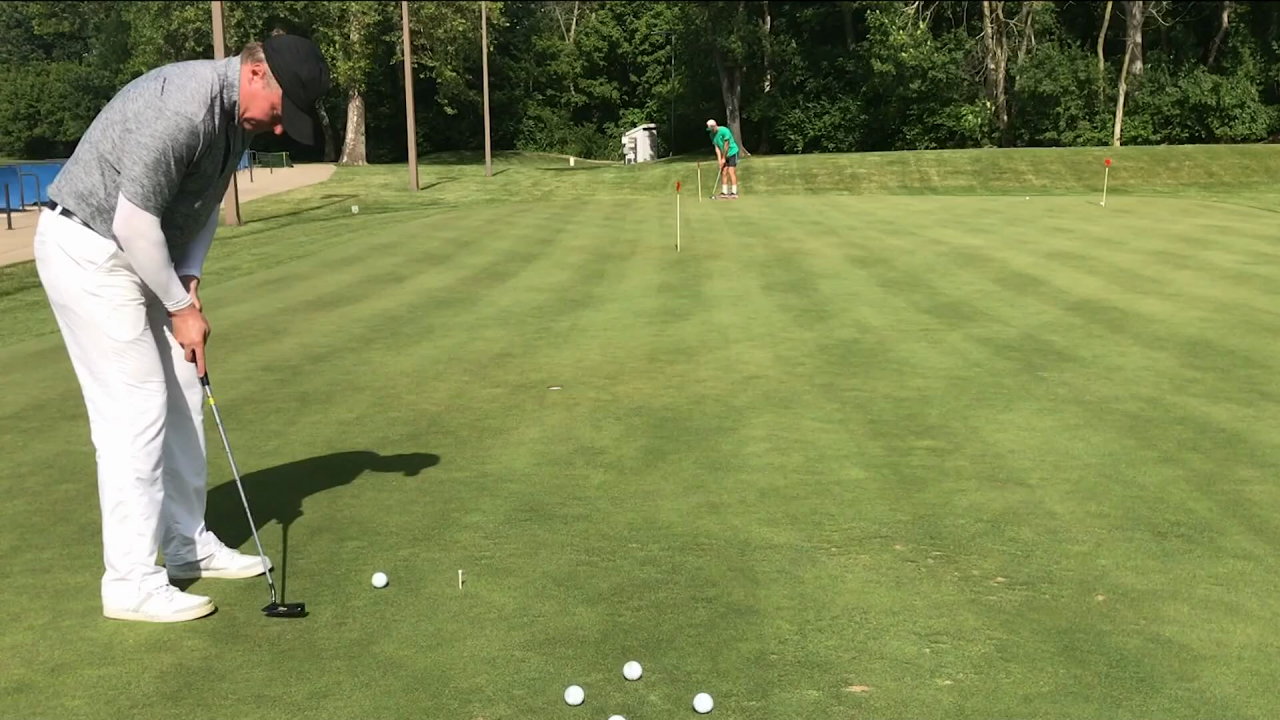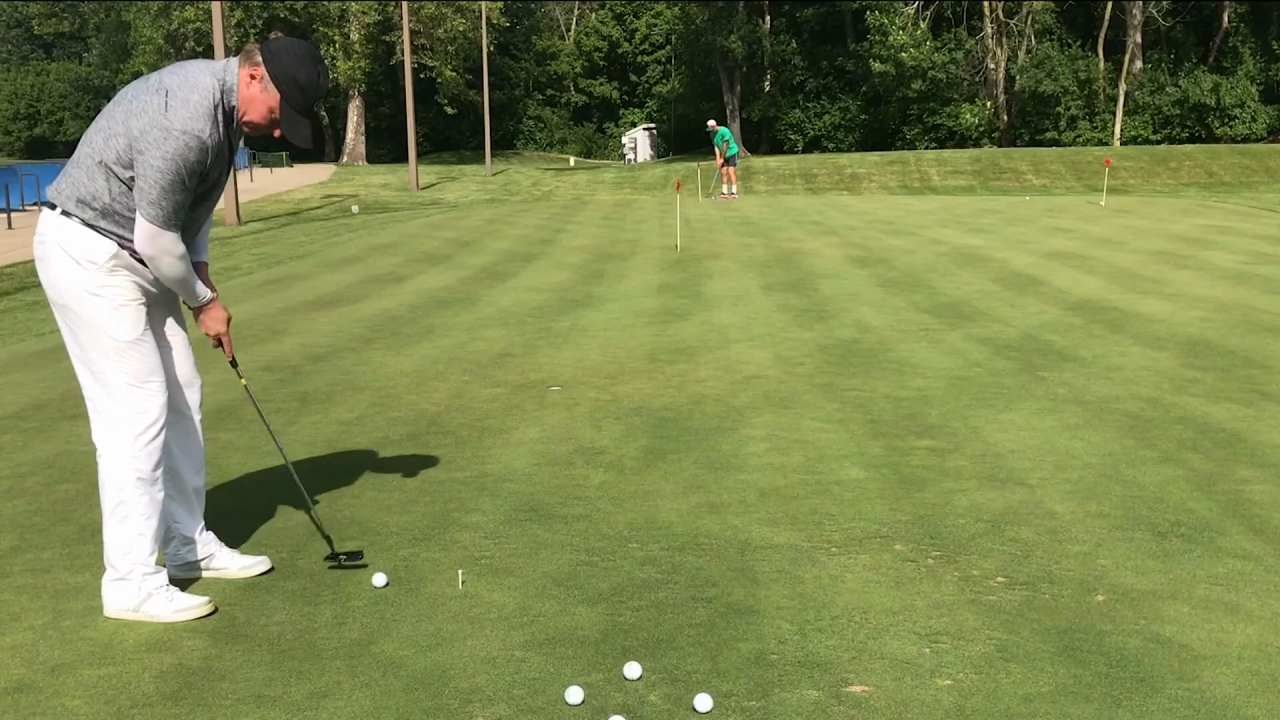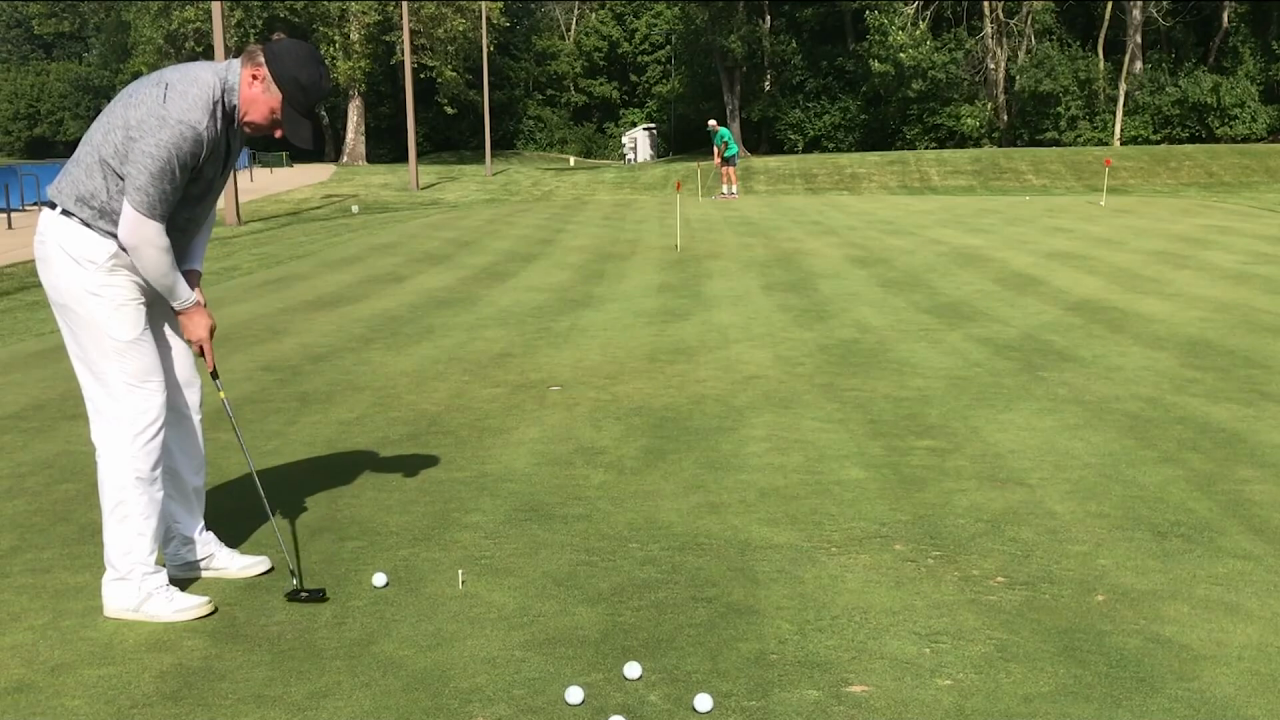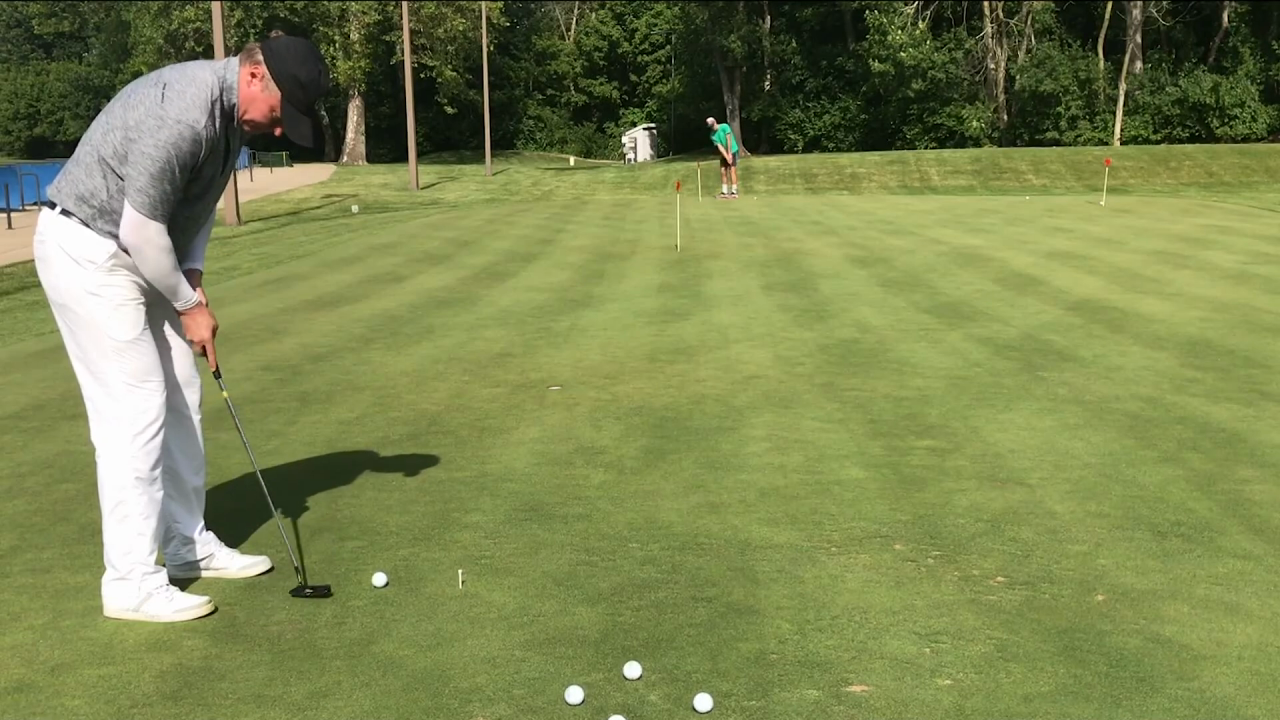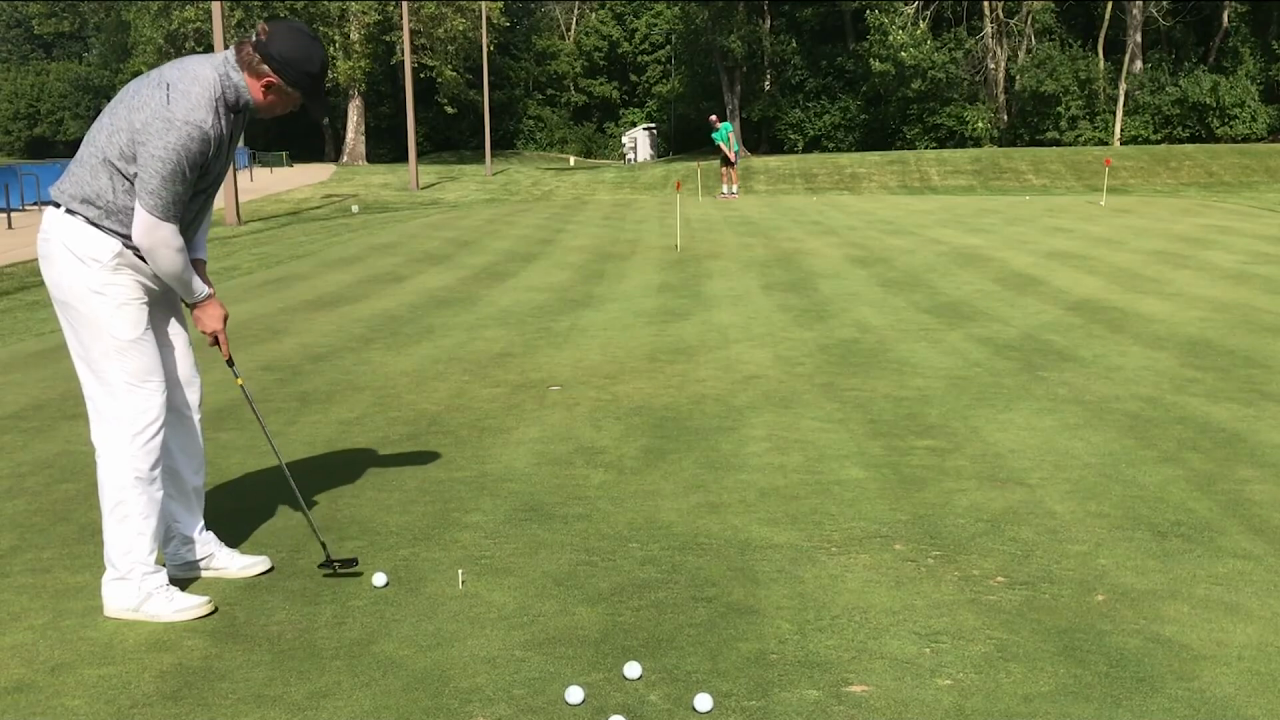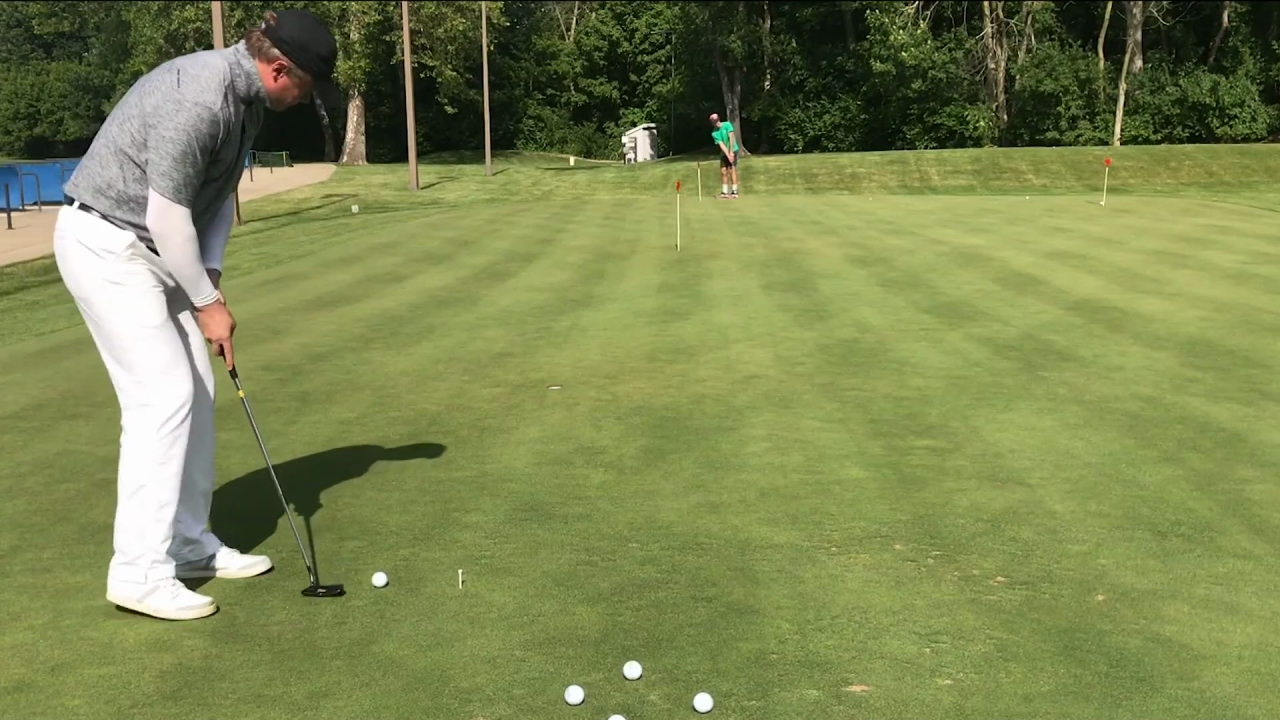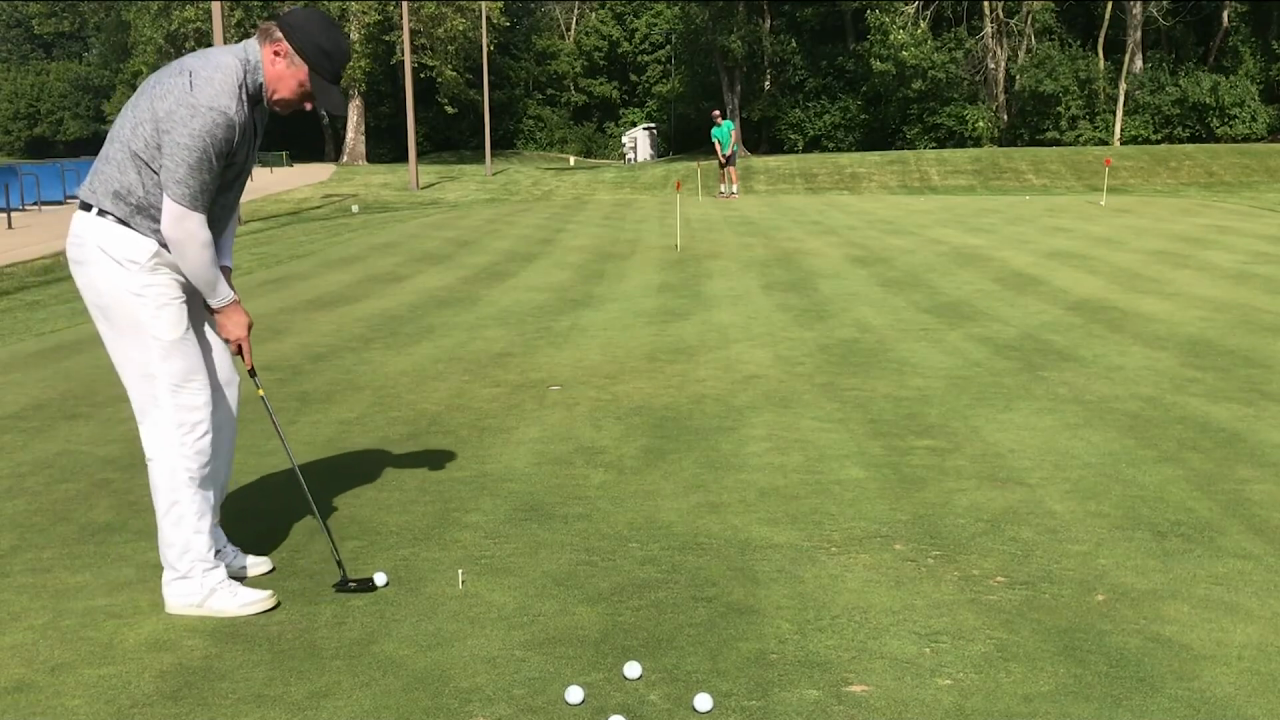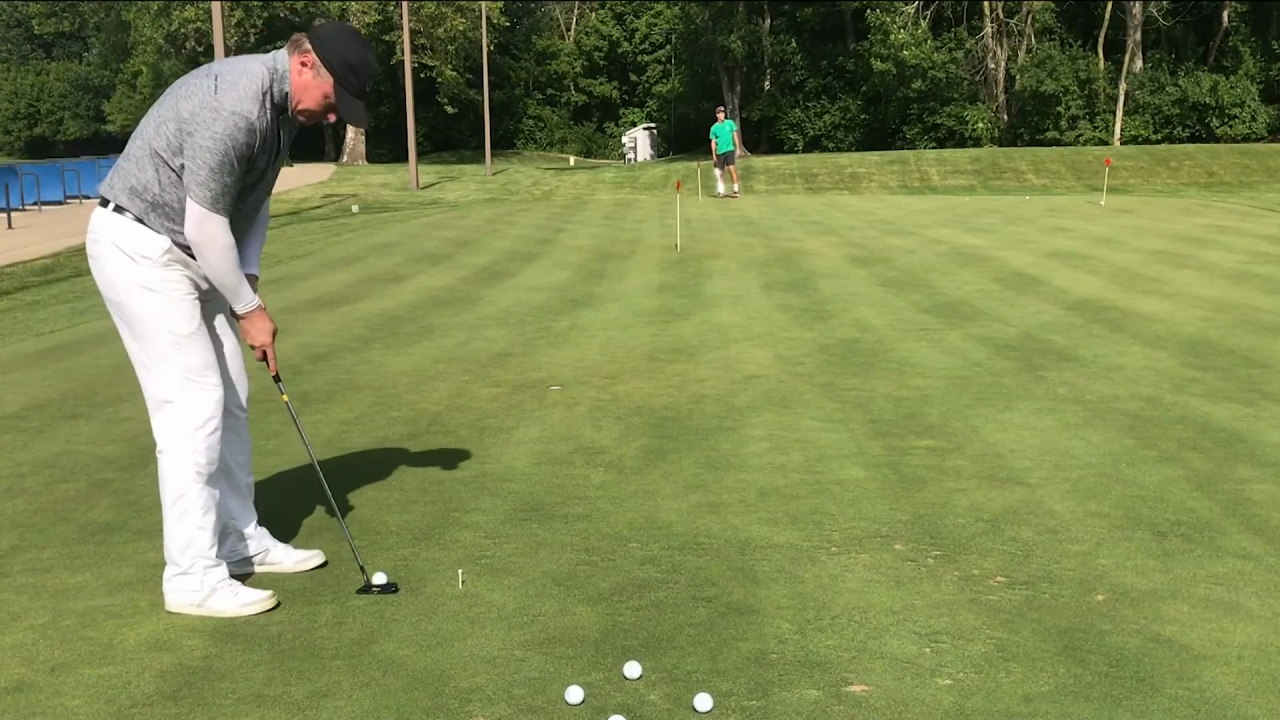
dt=0.5s
person 1, frame 1
left shoulder: (236, 112)
right shoulder: (180, 106)
left elbow: (202, 204)
right elbow: (134, 222)
left wrist: (188, 280)
right wrist: (180, 308)
left hip: (139, 254)
right hip: (88, 250)
left knee: (181, 399)
right knee: (135, 407)
left ankle: (188, 545)
right ankle: (131, 583)
person 1, frame 2
left shoulder: (227, 103)
right shoulder: (185, 118)
right elbow: (155, 236)
left wrist: (199, 266)
right wrist: (202, 302)
left hip: (133, 252)
right hip: (88, 250)
left knee: (178, 397)
right knee: (136, 407)
left ankle: (188, 545)
right ankle: (132, 583)
person 1, frame 3
left shoulder: (230, 109)
right shoulder: (183, 113)
right elbow: (137, 227)
left wrist: (190, 278)
right wrist: (184, 306)
left hip: (135, 255)
right hip: (87, 250)
left knee: (179, 398)
right knee: (135, 408)
left ankle: (188, 546)
right ankle: (131, 583)
person 1, frame 4
left shoulder: (231, 107)
right shoulder: (181, 113)
right elbow: (140, 228)
left wrist: (192, 277)
right wrist: (186, 306)
left hip: (134, 254)
right hip: (87, 251)
left knee: (179, 396)
right knee: (134, 408)
left ankle: (187, 544)
right ankle: (131, 581)
person 1, frame 5
left shoulder: (225, 89)
right shoulder: (187, 116)
right elbow: (153, 232)
left wrist: (199, 266)
right wrist: (200, 297)
left hip: (134, 251)
right hip: (93, 251)
left knee: (179, 397)
right knee: (135, 408)
left ankle: (188, 545)
right ankle: (132, 583)
person 1, frame 6
left shoulder: (243, 95)
right shoulder: (196, 99)
left elbow: (218, 194)
right elbow: (167, 216)
left wrist: (212, 276)
right wrist: (207, 302)
left hip: (151, 247)
right hip: (106, 243)
left knee: (194, 393)
right knee: (164, 395)
left ankle: (190, 545)
right ankle: (140, 569)
person 1, frame 7
left shoulder: (245, 87)
right shoulder: (210, 102)
right elbow: (182, 223)
left wrist: (223, 277)
right wrist: (224, 302)
left hip: (156, 249)
right hip: (123, 250)
left knee: (217, 392)
right knee: (179, 409)
left ankle: (201, 542)
right ankle: (191, 578)
person 1, frame 8
left shoulder: (276, 102)
right shoulder: (234, 104)
left elbow: (250, 201)
right elbow: (205, 225)
left wrist: (249, 280)
right wrist: (249, 308)
left hip: (180, 249)
right hip: (139, 246)
left knee: (226, 396)
right knee: (192, 401)
left ankle: (239, 542)
right ankle: (193, 575)
